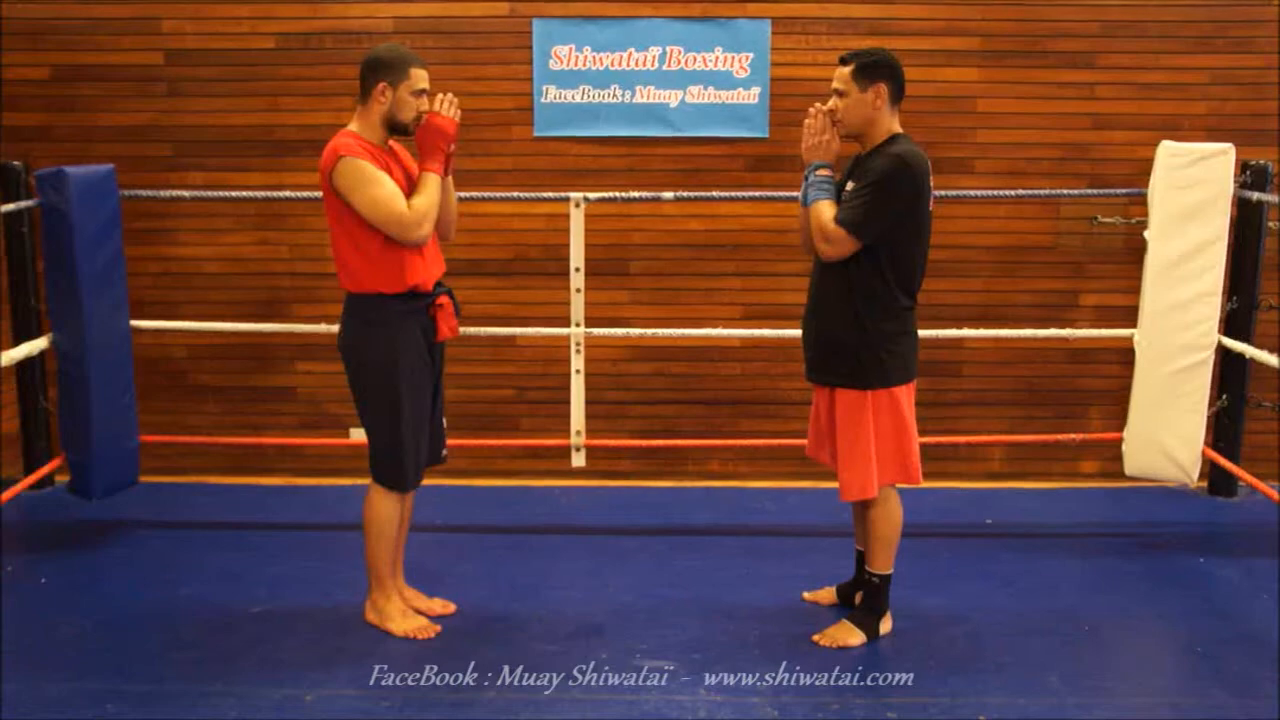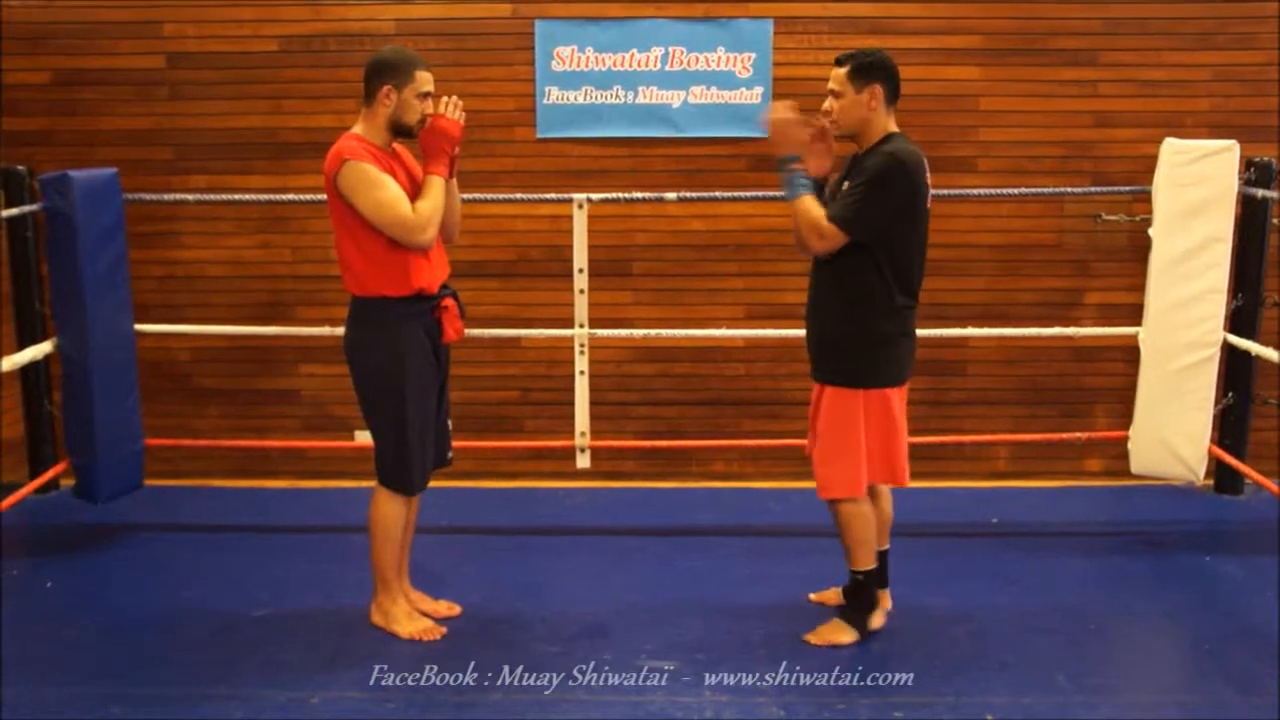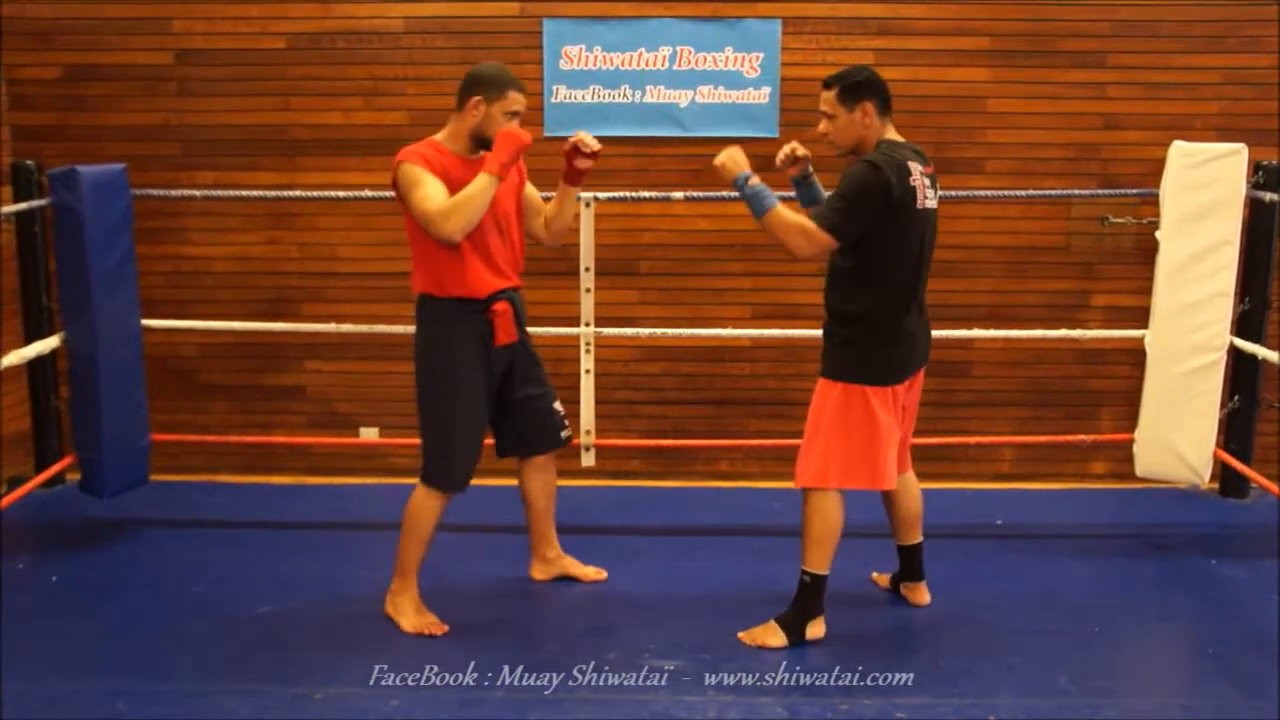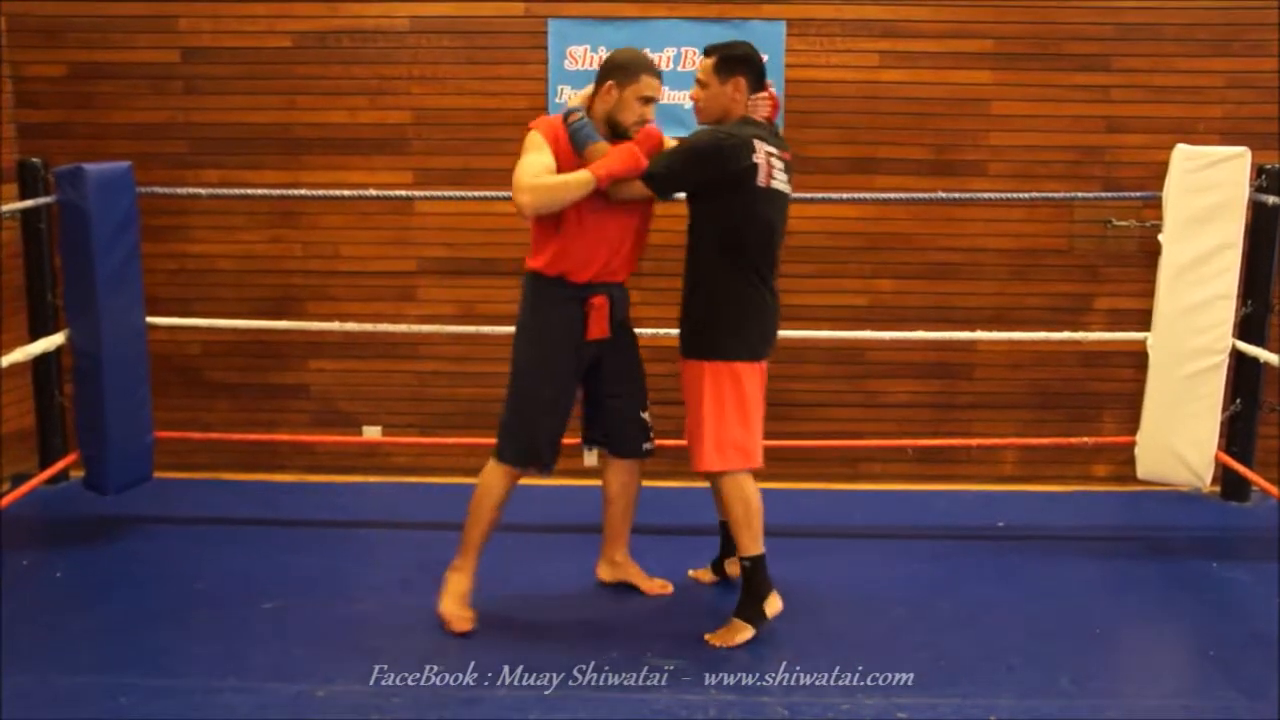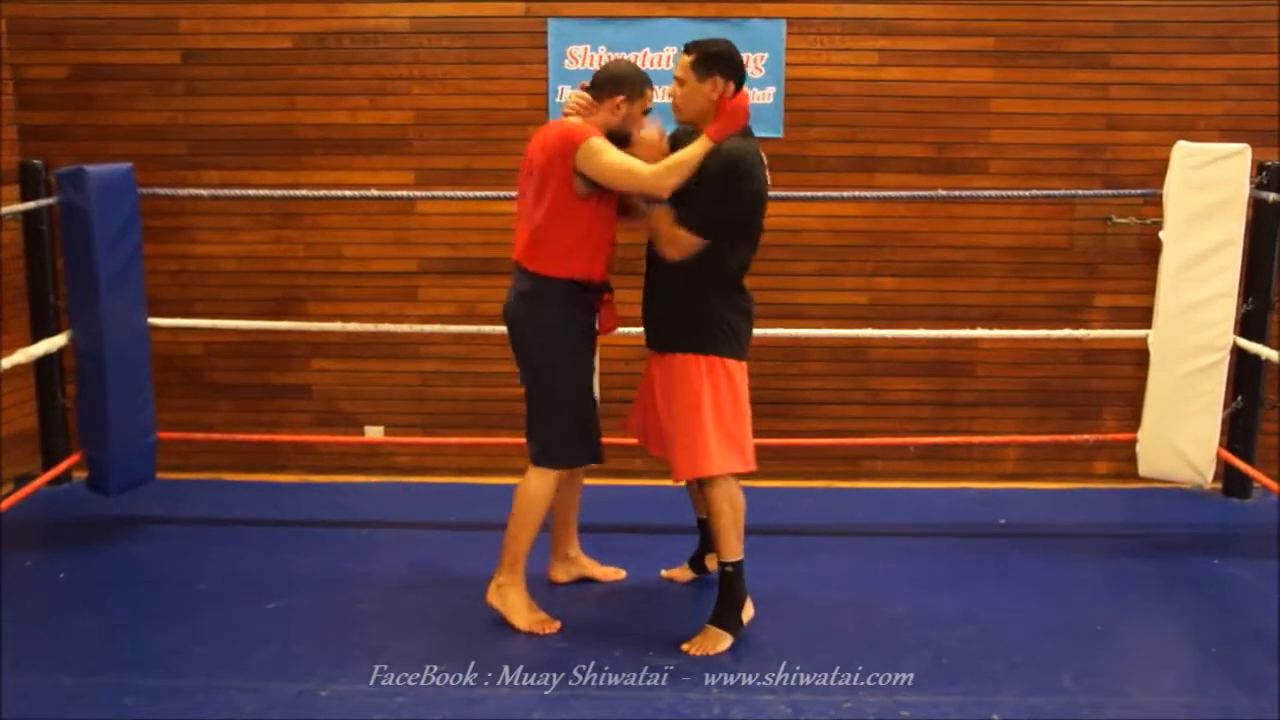
dt=1s
person 1, frame 1
left shoulder: (899, 165)
right shoulder: (864, 163)
left elbow: (831, 243)
right elbow: (811, 241)
left wrist: (819, 168)
right wrist: (816, 167)
left hip: (874, 355)
right hip: (845, 348)
left knee: (875, 481)
right knee: (858, 477)
left ankle: (874, 609)
right ankle: (860, 581)
person 1, frame 2
left shoulder: (894, 164)
right shoulder: (866, 162)
left elbow: (820, 238)
right elbow: (814, 238)
left wrist: (793, 164)
right wrist: (815, 171)
left hip: (869, 354)
right hip: (848, 347)
left knee: (848, 481)
right knee: (863, 478)
left ankle: (863, 606)
right ankle: (872, 584)
person 1, frame 3
left shoulder: (873, 173)
right shoulder: (914, 166)
left elbow: (808, 242)
right elbow: (836, 225)
left wrist: (745, 180)
right wrist: (803, 179)
left hip: (864, 354)
right hip: (904, 346)
left knee: (823, 477)
right knee: (893, 464)
left ankle: (806, 613)
right ankle: (912, 578)
person 1, frame 4
left shoulder: (721, 147)
right shoulder: (767, 145)
left elbow: (623, 185)
left hip: (727, 329)
right hip: (738, 320)
left knee: (727, 457)
right knee: (714, 444)
left ankle: (759, 594)
right ankle: (730, 554)
person 1, frame 5
left shoulder: (734, 161)
right shoulder: (689, 139)
left elbow: (673, 245)
left hip: (708, 331)
right hip: (672, 327)
left knee: (712, 460)
right knee: (682, 448)
left ankle: (734, 600)
right ankle: (708, 550)
person 2, frame 1
left shoulder: (395, 150)
right shoulder: (349, 157)
left elbow: (443, 229)
right elbow: (413, 228)
left wrist: (442, 157)
right wrist: (431, 157)
left hip: (417, 317)
right hip: (382, 322)
left knee: (412, 463)
right knee: (393, 468)
left ankle: (396, 584)
right ankle: (380, 599)
person 2, frame 2
left shoulder: (399, 153)
right shoulder: (354, 161)
left elbow: (447, 233)
right elbow: (418, 232)
left wrist: (446, 159)
right wrist: (436, 159)
left hip: (423, 319)
right hip: (388, 326)
left knee: (418, 465)
right knee: (400, 471)
left ankle: (401, 586)
right ankle: (385, 602)
person 2, frame 3
left shoulder: (502, 161)
right shoulder: (416, 162)
left elbow: (551, 232)
right elbow: (450, 225)
left wrist: (573, 177)
right wrist: (498, 163)
left hip: (504, 318)
right hip: (452, 324)
left knee: (542, 442)
right knee: (446, 470)
left ankle: (547, 556)
right ankle: (402, 590)
person 2, frame 4
left shoulder: (642, 145)
right shoulder: (549, 134)
right elbow: (531, 199)
right wrist: (605, 169)
left hip: (610, 307)
right hip: (554, 305)
left knee: (629, 442)
right knee: (517, 451)
left ankle: (615, 560)
right ankle: (461, 571)
person 2, frame 5
left shoulder: (562, 134)
right shoulder: (580, 143)
right elbow: (659, 183)
right wrist: (716, 132)
left hip: (552, 299)
right hip: (551, 305)
left knee: (570, 439)
right knee: (553, 451)
left ankle: (566, 555)
right ankle: (507, 582)
